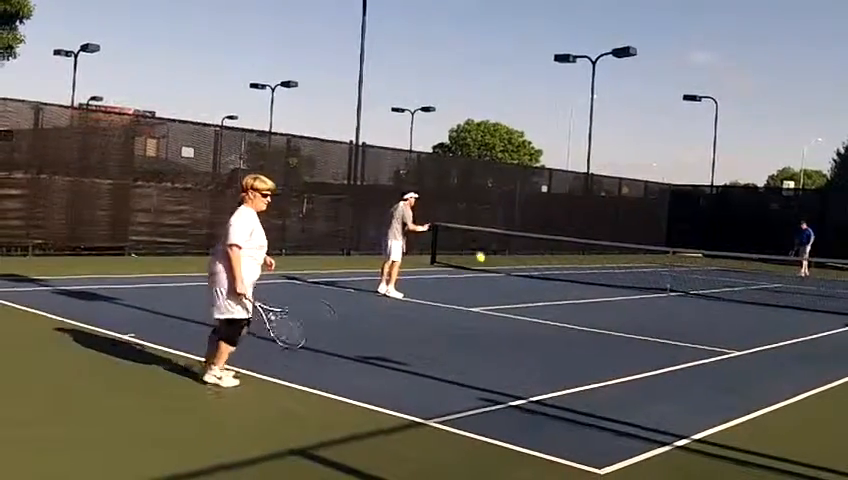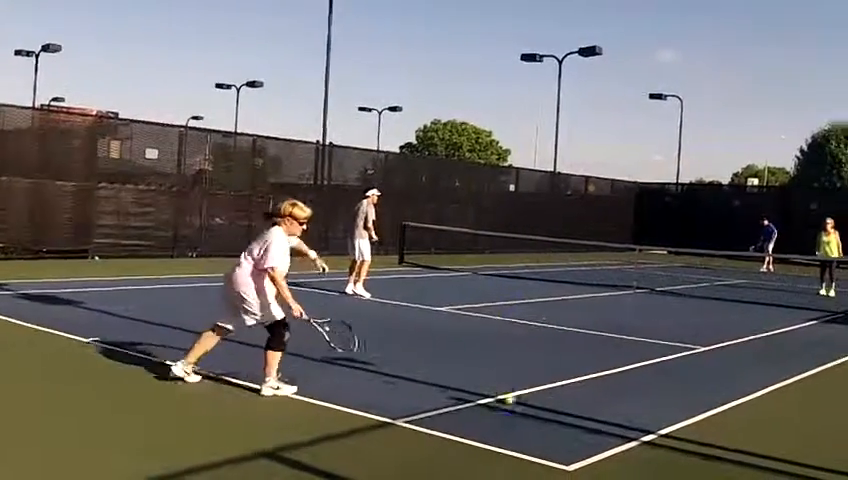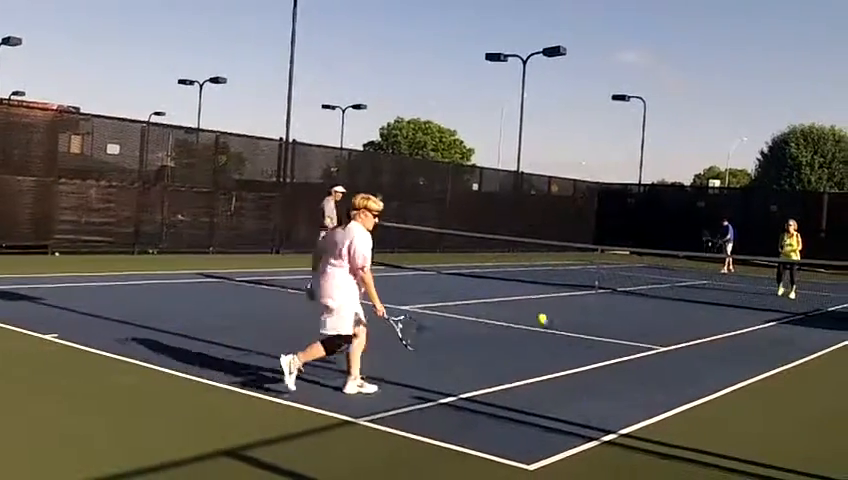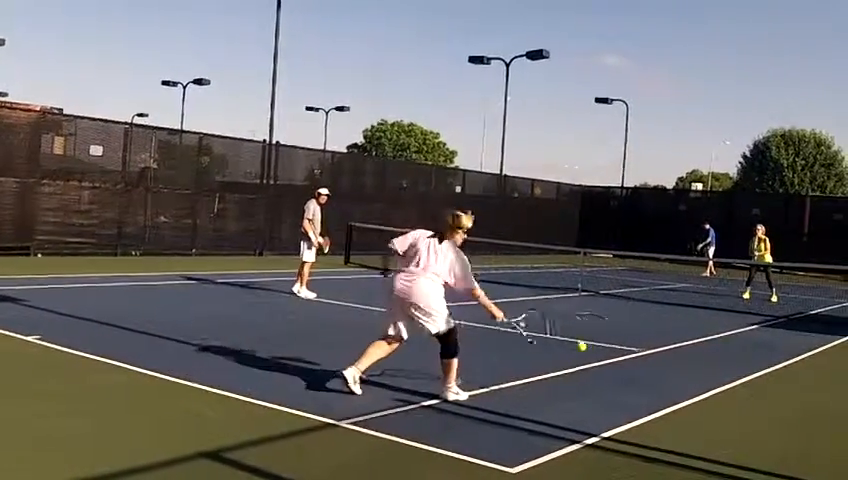
dt=0.5s
person 1, frame 1
left shoulder: (250, 216)
right shoulder: (243, 217)
right elbow: (233, 249)
left wrist: (263, 258)
right wrist: (240, 283)
left hip: (232, 277)
right hip: (231, 278)
left knee: (227, 323)
right knee: (238, 324)
left ankle: (210, 366)
right ankle: (215, 370)
person 1, frame 2
left shoulder: (280, 234)
right shoulder: (278, 238)
left elbow: (294, 241)
right elbow: (274, 272)
left wrist: (313, 255)
right wrist: (291, 302)
left hip: (241, 283)
right hip: (250, 286)
left knee: (221, 328)
right knee: (280, 329)
left ankle: (185, 365)
right ankle: (270, 382)
person 1, frame 3
left shoulder: (338, 231)
right shoulder: (362, 236)
left elbow: (318, 255)
right elbow: (363, 272)
left wrist: (316, 279)
right wrist: (376, 303)
left hip: (332, 287)
right hip: (340, 291)
left knee: (359, 332)
right knee: (339, 341)
left ankle: (353, 380)
right ankle: (294, 361)
person 1, frame 4
left shoulder: (420, 235)
right shoulder: (456, 255)
left elbow: (394, 247)
right elbow: (473, 289)
right wrist: (492, 308)
left hip: (401, 289)
right hip: (424, 293)
left knee: (391, 340)
right knee: (449, 338)
left ankle: (354, 370)
right ankle: (450, 388)
